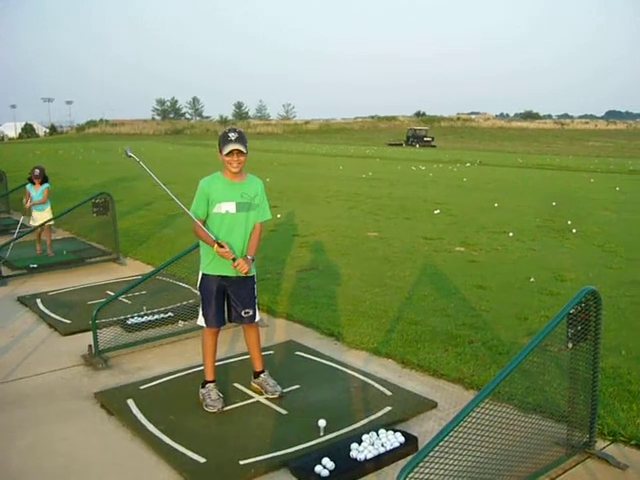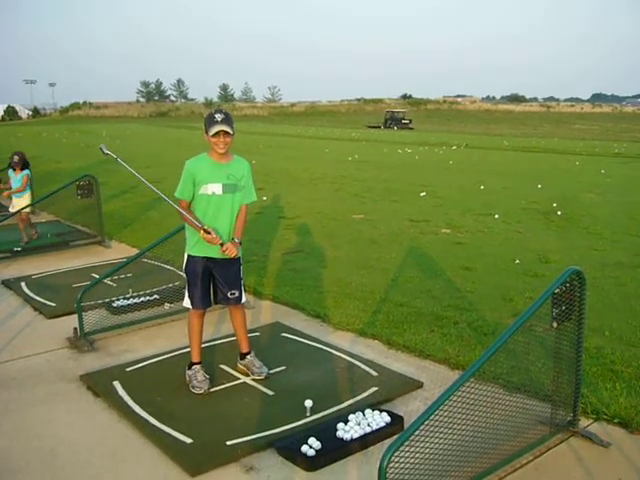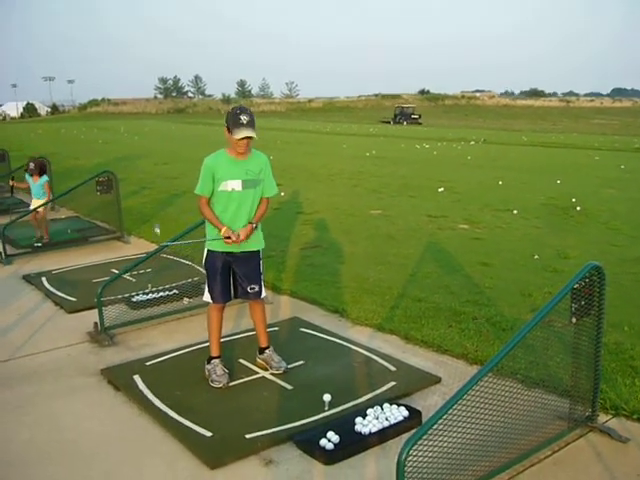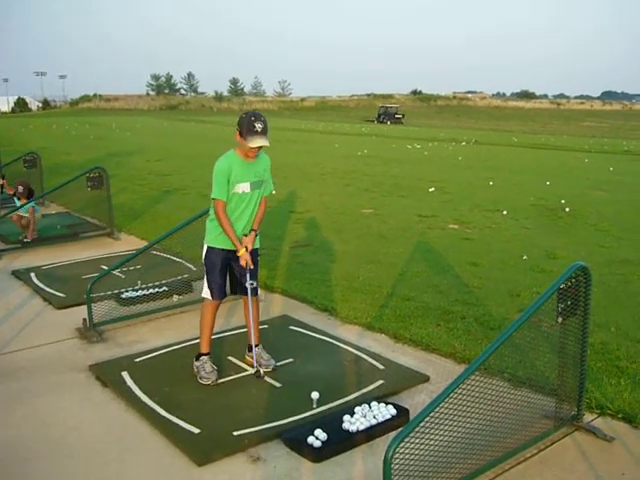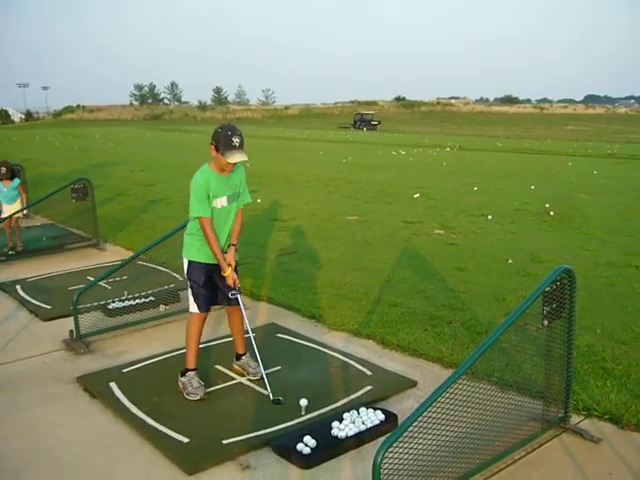
dt=0.5s
person 1, frame 1
left shoulder: (256, 185)
right shoulder: (208, 185)
left elbow: (257, 226)
right elbow: (197, 226)
left wrist: (248, 258)
right wrist: (215, 245)
left hip: (243, 269)
right hip: (213, 269)
left knee: (251, 321)
right knee: (211, 326)
left ankle: (259, 375)
right ankle: (208, 384)
person 1, frame 2
left shoulder: (242, 167)
right shoulder: (194, 166)
left elbow: (243, 208)
right elbow: (183, 207)
left wrist: (236, 241)
right wrist: (202, 230)
left hip: (229, 250)
right hip: (198, 251)
left knee: (236, 303)
right knee: (198, 307)
left ankle: (245, 356)
right ankle: (195, 366)
person 1, frame 3
left shoulder: (261, 161)
right shoulder: (213, 162)
left elbow: (264, 201)
right elbow: (203, 204)
left wrist: (250, 226)
right wrist: (223, 230)
left hip: (250, 245)
right hip: (218, 246)
left knee: (256, 298)
right knee: (217, 302)
left ankle: (264, 351)
right ankle: (214, 360)
person 1, frame 4
left shoulder: (264, 161)
right shoulder: (224, 165)
right elbow: (220, 211)
left wrist: (253, 233)
right wrist: (238, 248)
left hip: (249, 242)
right hip: (220, 243)
left knee: (252, 295)
right knee: (213, 298)
left ankle: (254, 349)
right ankle: (203, 357)
person 1, frame 5
left shoulder: (239, 172)
right shoulder: (201, 180)
right elbow: (207, 228)
left wrist: (232, 248)
right wrist: (224, 268)
left hip: (227, 253)
right hip: (199, 255)
left knee: (234, 304)
right knee: (200, 311)
left ankle: (241, 357)
right ankle: (189, 373)
